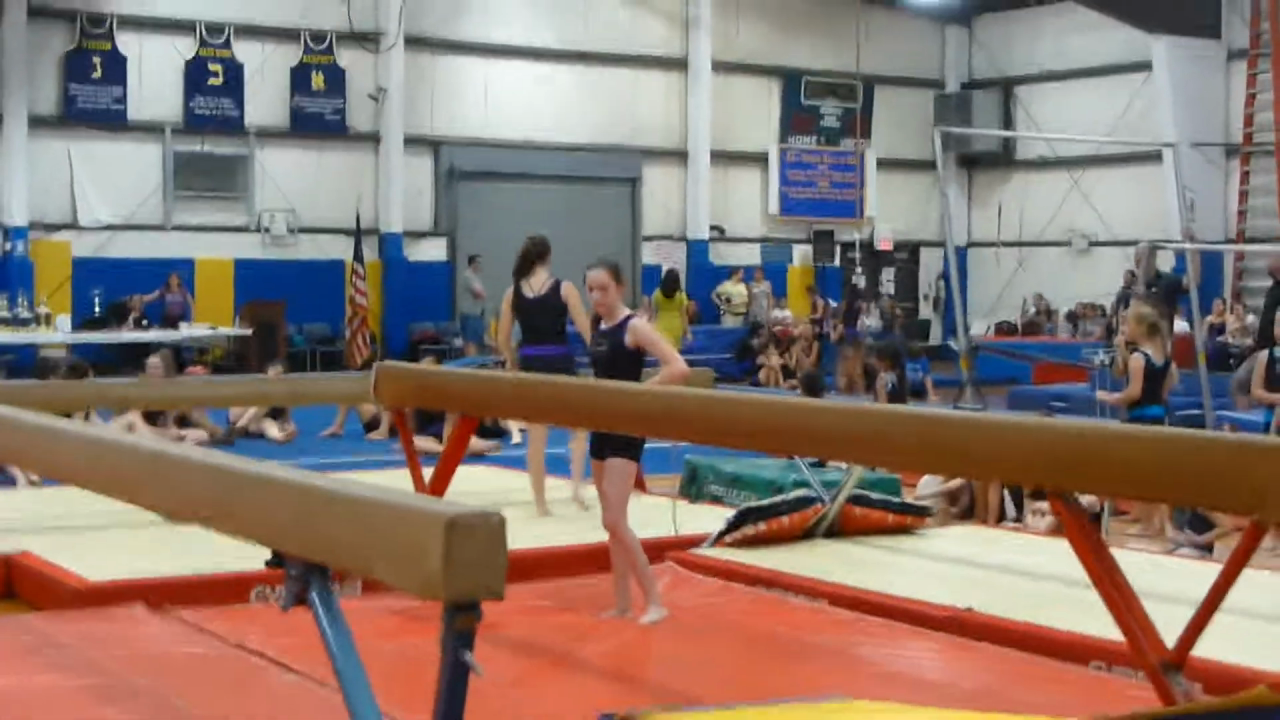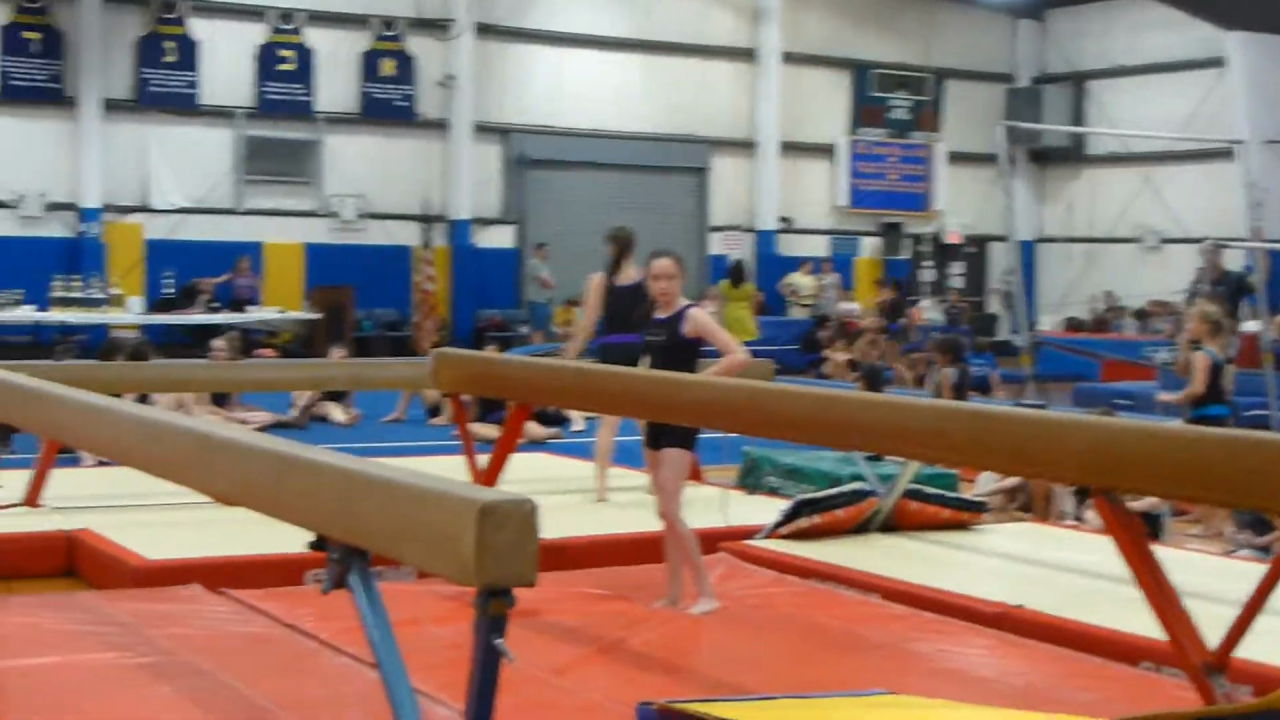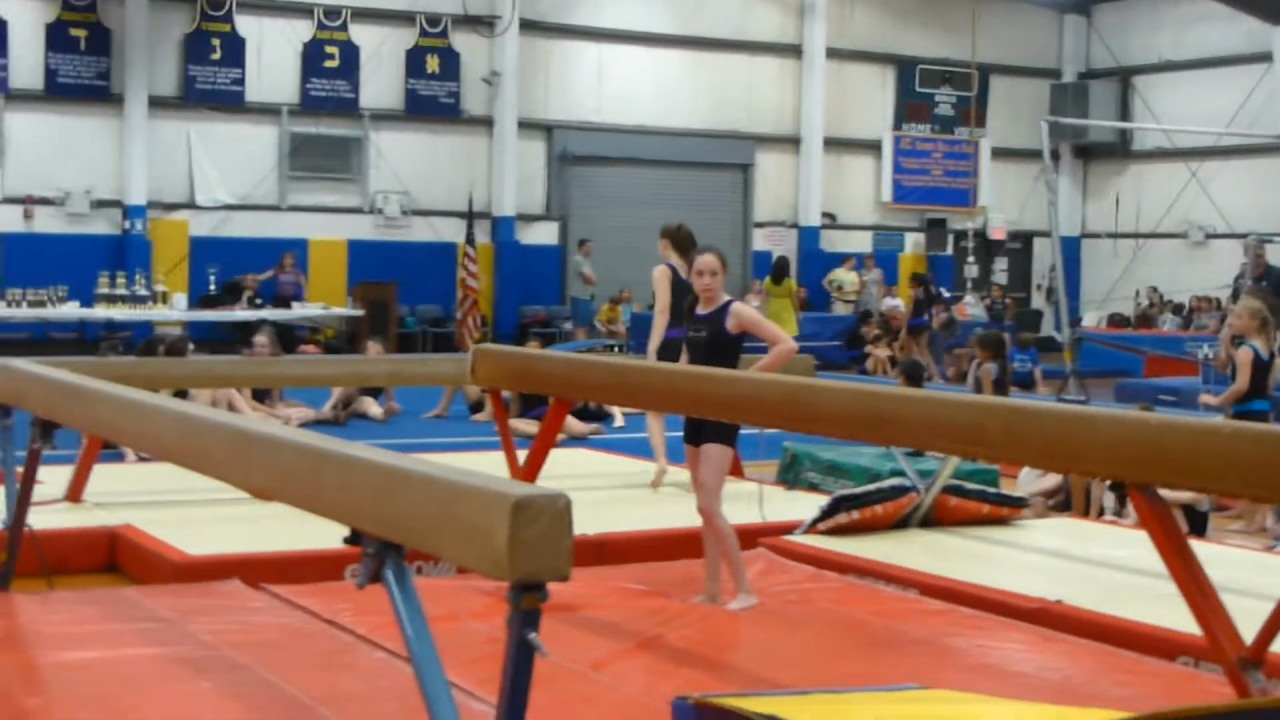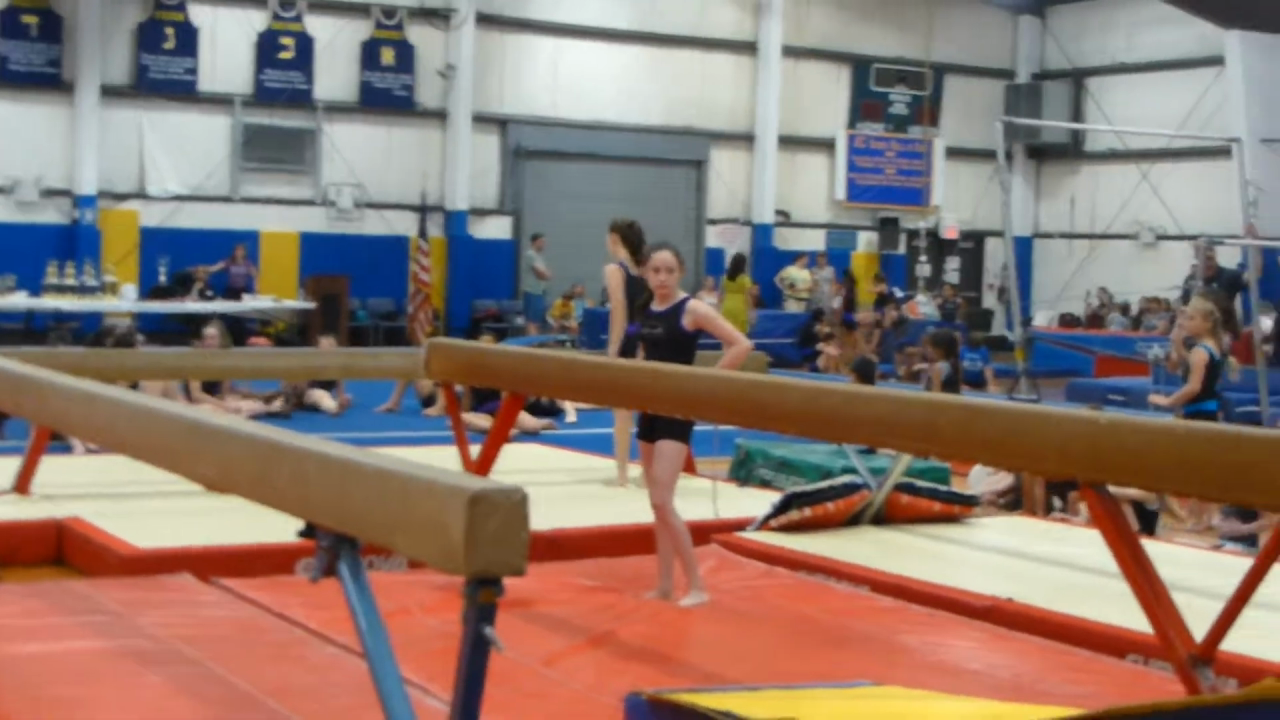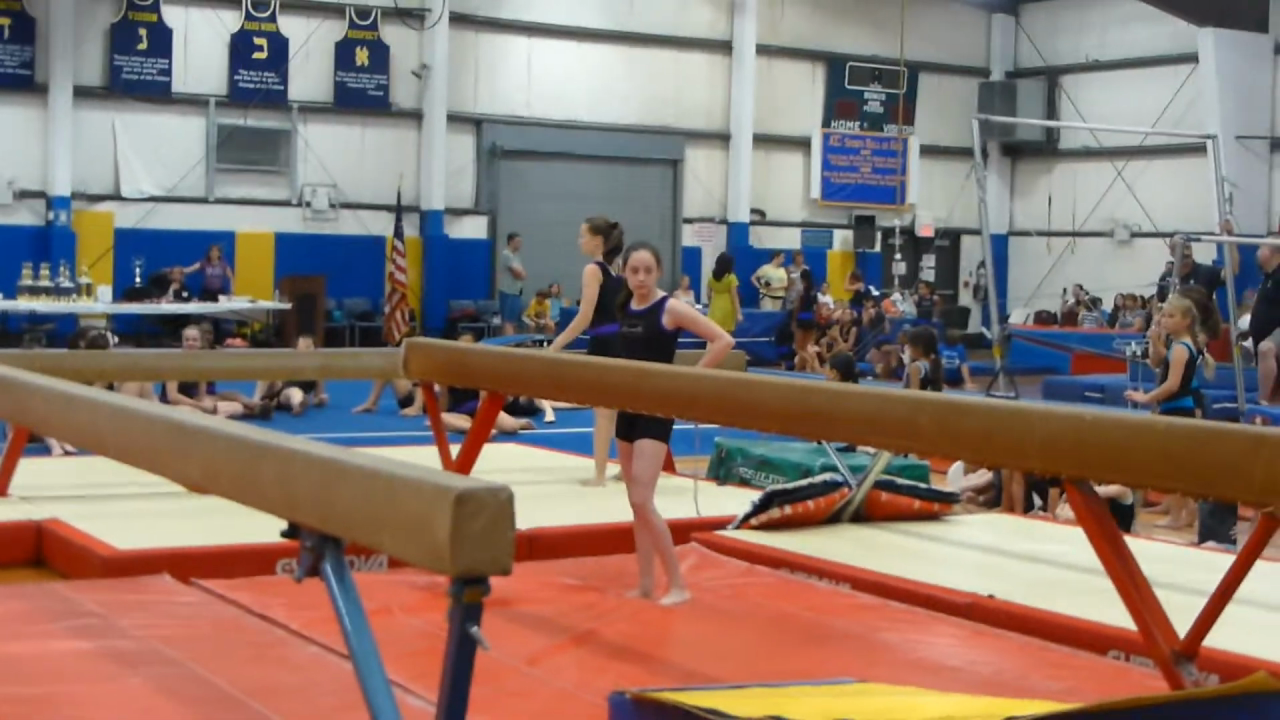
dt=0.3s
person 1, frame 1
left shoulder: (634, 326)
right shoulder: (597, 327)
left elbow: (679, 368)
left hip: (626, 429)
right hip: (600, 426)
left knee: (615, 521)
right knee: (611, 523)
left ankle: (654, 601)
right ankle: (622, 602)
person 1, frame 2
left shoulder: (692, 316)
right shoulder: (651, 317)
left elbow: (739, 357)
left knee: (670, 511)
right knee: (665, 512)
left ankle: (706, 592)
right ankle: (673, 592)
person 1, frame 3
left shoulder: (736, 312)
right shoulder: (690, 313)
left elbow: (787, 345)
right hip: (694, 411)
left knee: (709, 507)
right knee: (704, 508)
left ankle: (744, 589)
right ankle: (712, 588)
person 1, frame 4
left shoulder: (692, 309)
right shoulder: (646, 310)
left elbow: (742, 346)
right hip: (649, 408)
left knee: (662, 502)
right knee: (657, 504)
left ankle: (696, 585)
right ankle: (665, 584)
person 1, frame 5
left shoulder: (671, 309)
right shoulder: (624, 308)
left elbow: (724, 340)
left hip: (657, 410)
right hip: (627, 408)
left knee: (642, 502)
right knee: (635, 504)
left ankle: (678, 583)
right ankle: (646, 583)
person 2, frame 1
left shoulder: (513, 291)
right shoulder: (564, 287)
left elbow: (502, 340)
right elbow: (585, 329)
left wrist: (514, 363)
left hip: (530, 365)
right hip: (560, 363)
left knee: (536, 437)
right knee: (579, 428)
left ankle: (541, 502)
right ankle: (576, 485)
person 2, frame 2
left shoulder: (599, 279)
right shoulder: (647, 279)
left elbow: (589, 322)
left wrist: (571, 352)
left hip: (612, 352)
right hip: (641, 351)
left knee: (608, 422)
left ankle: (601, 485)
person 2, frame 3
left shoulder: (661, 271)
left elbow: (662, 313)
left wrist: (651, 349)
left hip: (672, 346)
left knee: (654, 410)
left ankle: (661, 462)
person 2, frame 4
left shoulder: (613, 269)
right shoulder: (644, 268)
left elbow: (618, 313)
left wrist: (612, 351)
left hip: (627, 343)
left knee: (623, 411)
left ankle: (622, 473)
person 2, frame 5
left shoulder: (592, 270)
left elbow: (585, 317)
left wrist: (556, 344)
left hip: (604, 343)
left knee: (603, 412)
left ankle: (599, 474)
person 3, frame 1
left shoulder: (1137, 357)
right shoulder: (1161, 353)
left elbow: (1134, 393)
left wrist: (1110, 398)
left hip: (1141, 417)
right hip: (1158, 414)
left ankle: (1149, 522)
right ankle: (1159, 518)
person 3, frame 2
left shoulder: (1201, 354)
right shoulder: (1220, 352)
left elbow: (1197, 388)
left wrist: (1173, 398)
left hip: (1203, 417)
right hip: (1220, 414)
left ankle: (1210, 523)
right ankle: (1216, 518)
person 3, frame 3
left shoulder: (1245, 350)
right shoulder: (1266, 348)
left elbow: (1241, 386)
left wrist: (1216, 401)
left hip: (1247, 412)
right hip: (1262, 410)
left knee: (1246, 464)
right knee: (1253, 464)
left ankle: (1249, 519)
right ankle: (1258, 515)
person 3, frame 4
left shoulder: (1199, 351)
right shoulder: (1216, 347)
left elbow: (1193, 387)
left wrist: (1167, 401)
right wrist: (1178, 345)
left hip: (1198, 412)
right hip: (1210, 410)
left ankle: (1198, 516)
person 3, frame 5
left shoulder: (1178, 348)
right shoulder: (1189, 344)
left elbow: (1172, 384)
right elbow: (1158, 363)
left wrist: (1145, 397)
right wrist: (1156, 341)
left hip: (1176, 409)
right hip: (1185, 407)
left knee: (1175, 461)
right knee: (1179, 461)
left ankle: (1177, 515)
right ankle: (1181, 508)
